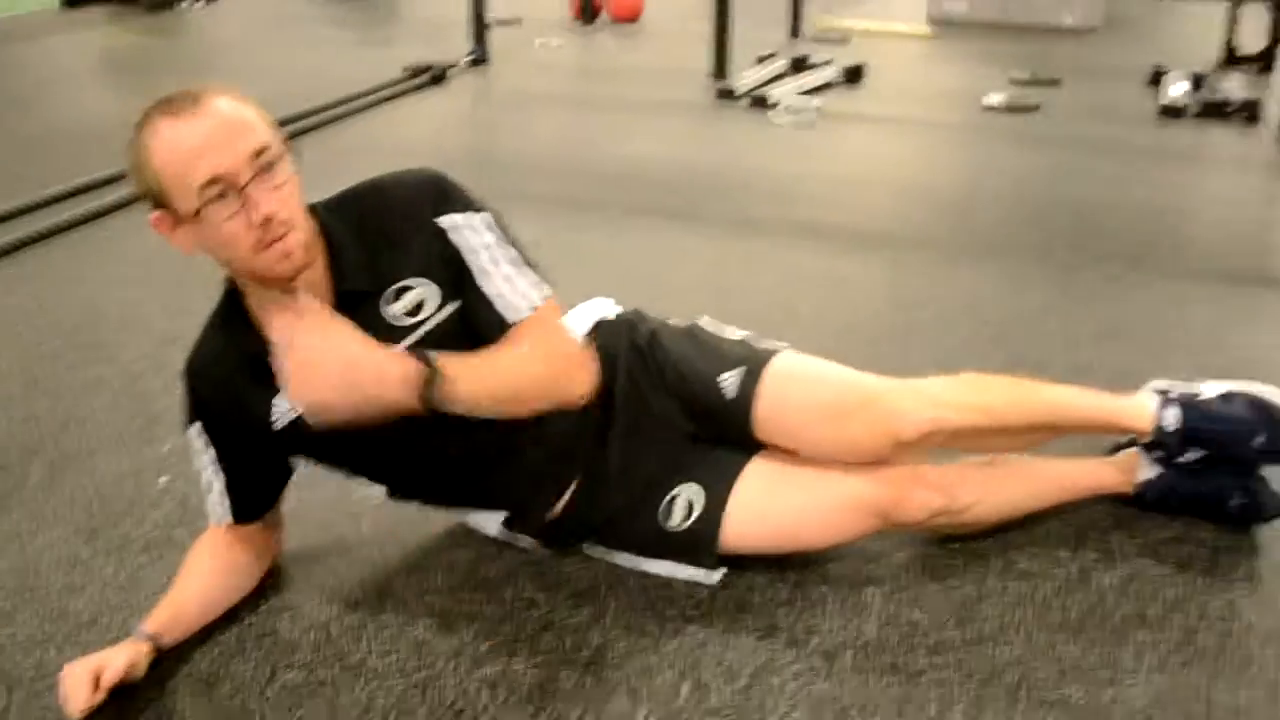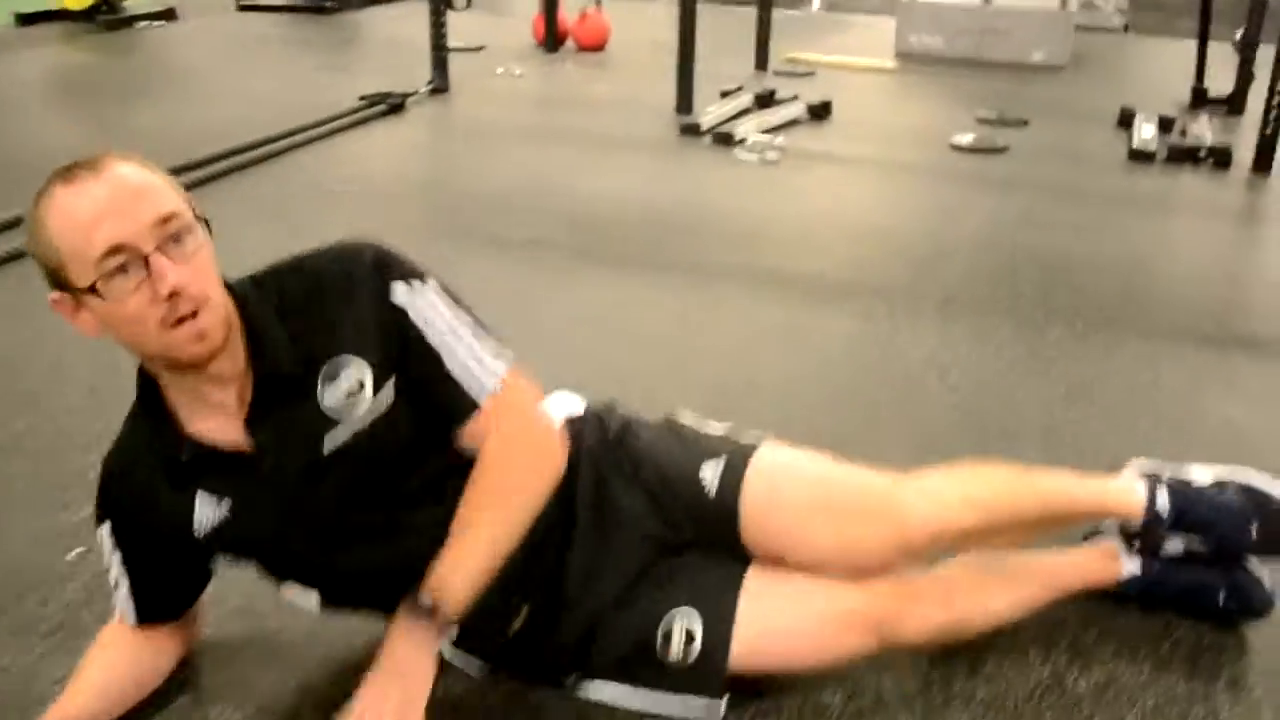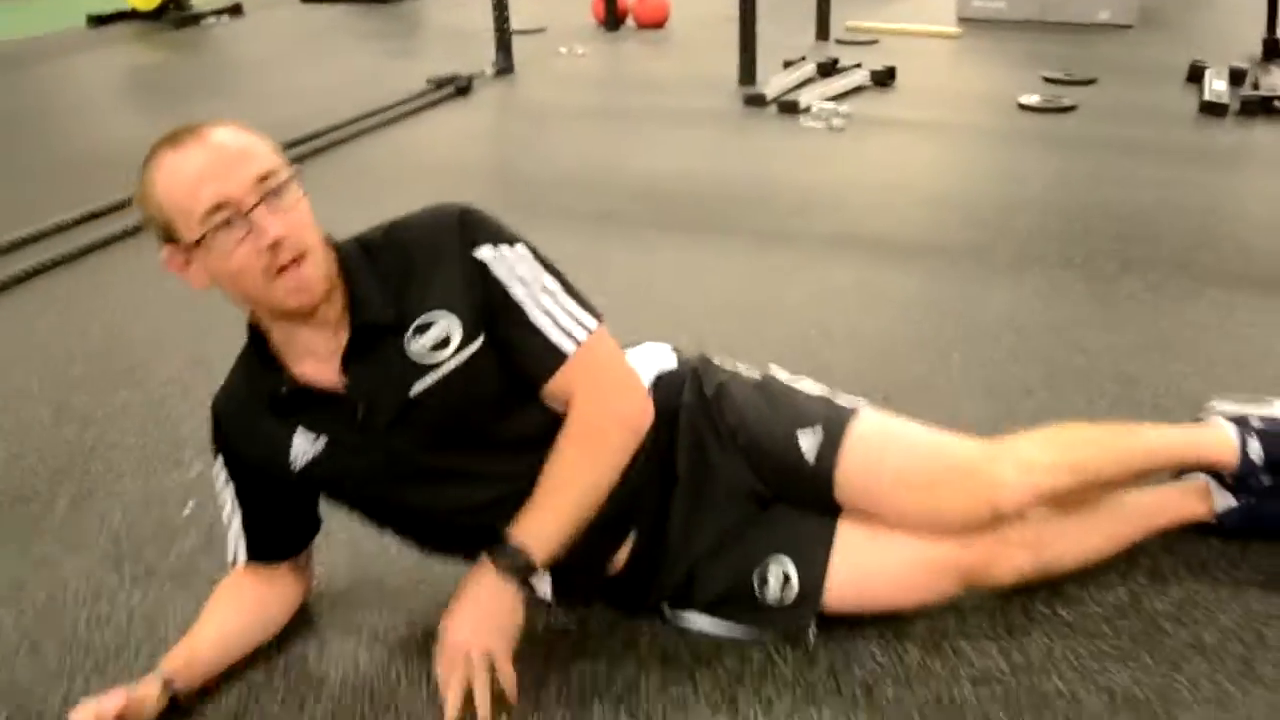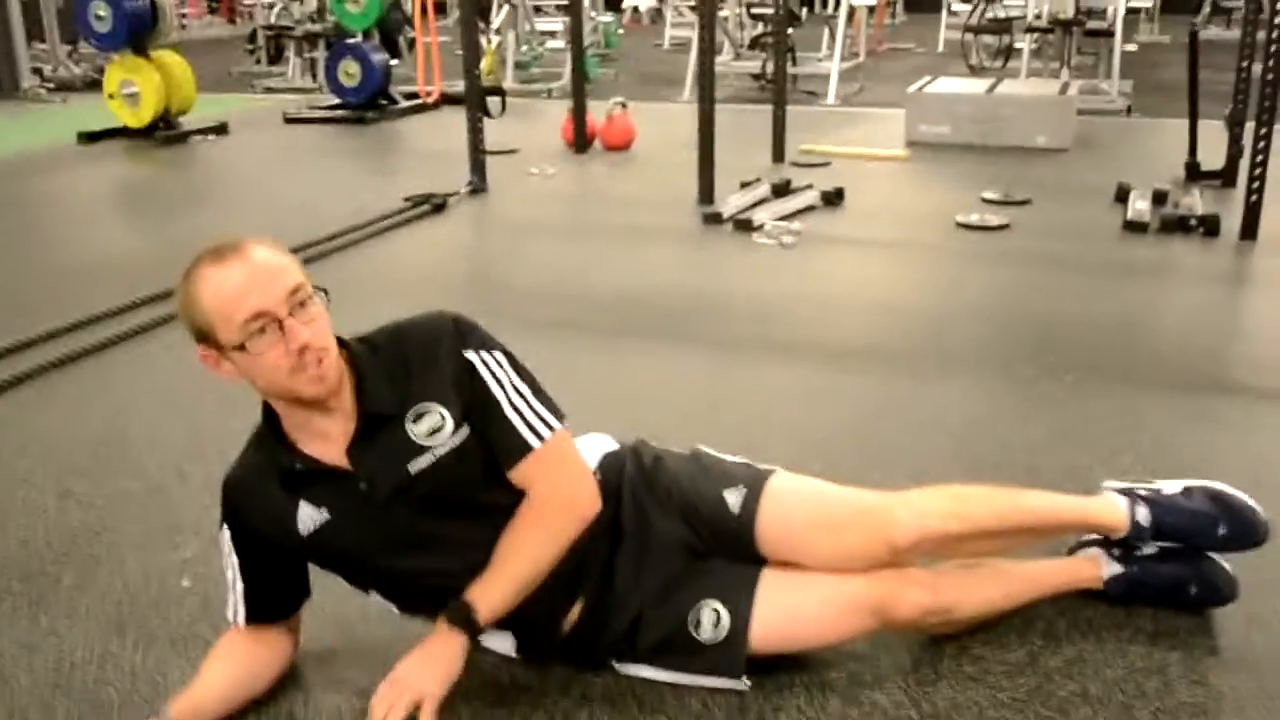
dt=0.7s
person 1, frame 1
left shoulder: (410, 212)
right shoulder: (231, 381)
left elbow: (563, 361)
right elbow: (247, 533)
left wrist: (398, 381)
left hip: (633, 372)
right hip: (595, 499)
left knee: (892, 424)
right knee: (902, 499)
left ankle: (1161, 416)
right ankle: (1143, 477)
person 1, frame 2
left shoulder: (351, 289)
right shoulder: (146, 487)
left elbow: (527, 439)
left hip: (604, 482)
left knee: (894, 523)
right knee: (898, 612)
left ankle: (1154, 502)
right ankle: (1120, 569)
person 1, frame 3
left shoulder: (445, 249)
right shoulder: (252, 426)
left elbow: (614, 399)
right elbow: (271, 576)
left wrist: (501, 577)
left hip: (692, 428)
right hip: (654, 566)
left knee: (985, 492)
right knee: (980, 562)
person 1, frame 4
left shoulder: (435, 351)
right shoulder: (261, 505)
left elbow: (569, 489)
left hip: (650, 507)
right hip: (608, 626)
left knee: (891, 533)
right knee: (897, 602)
left ankle: (1130, 510)
right ankle: (1109, 572)
